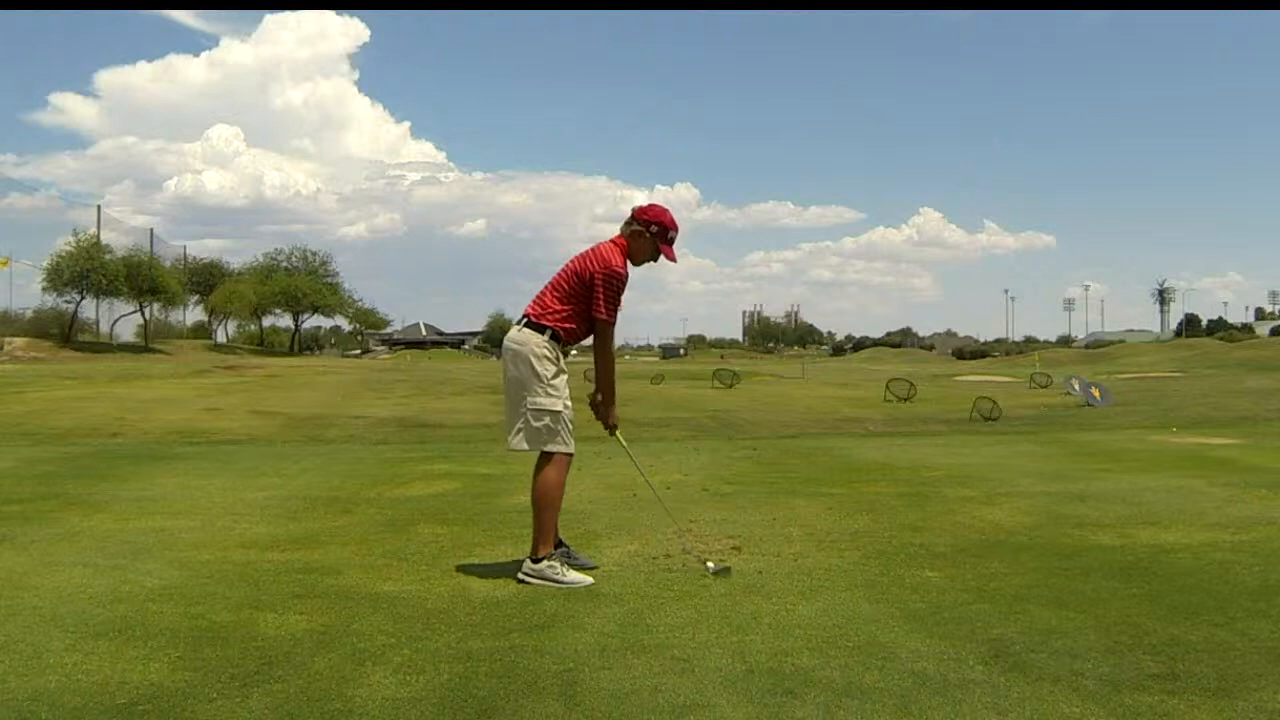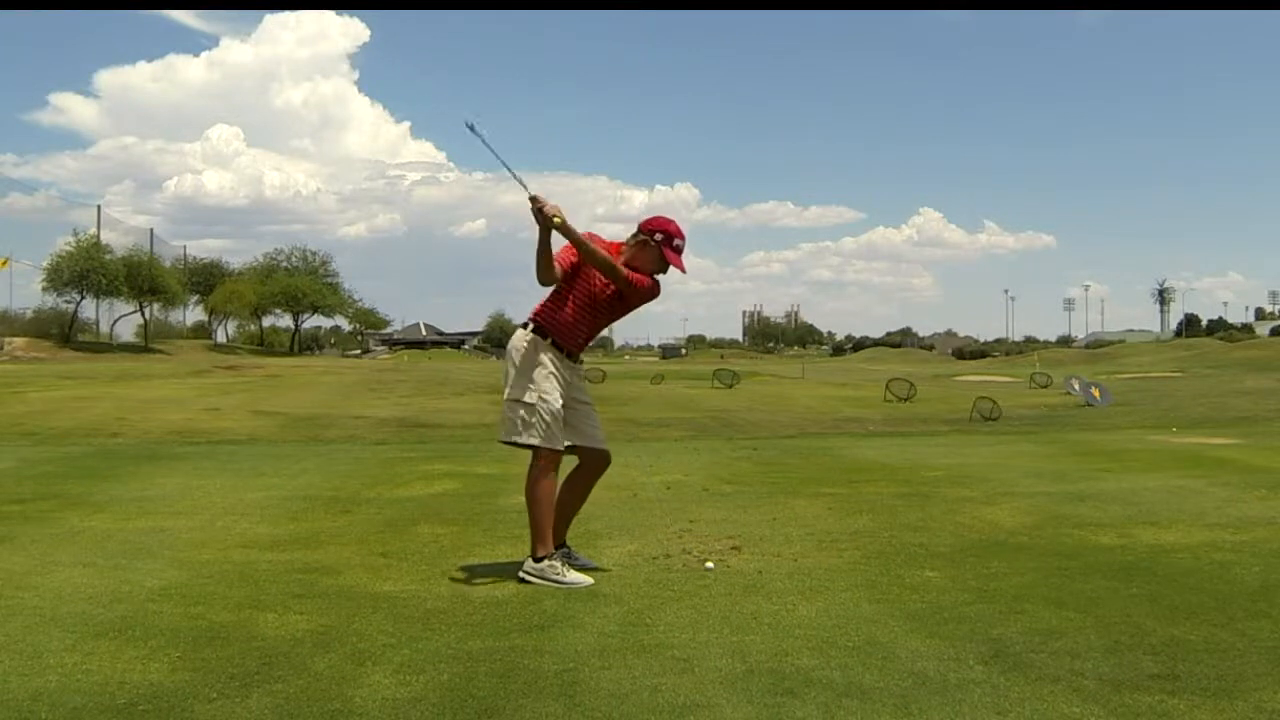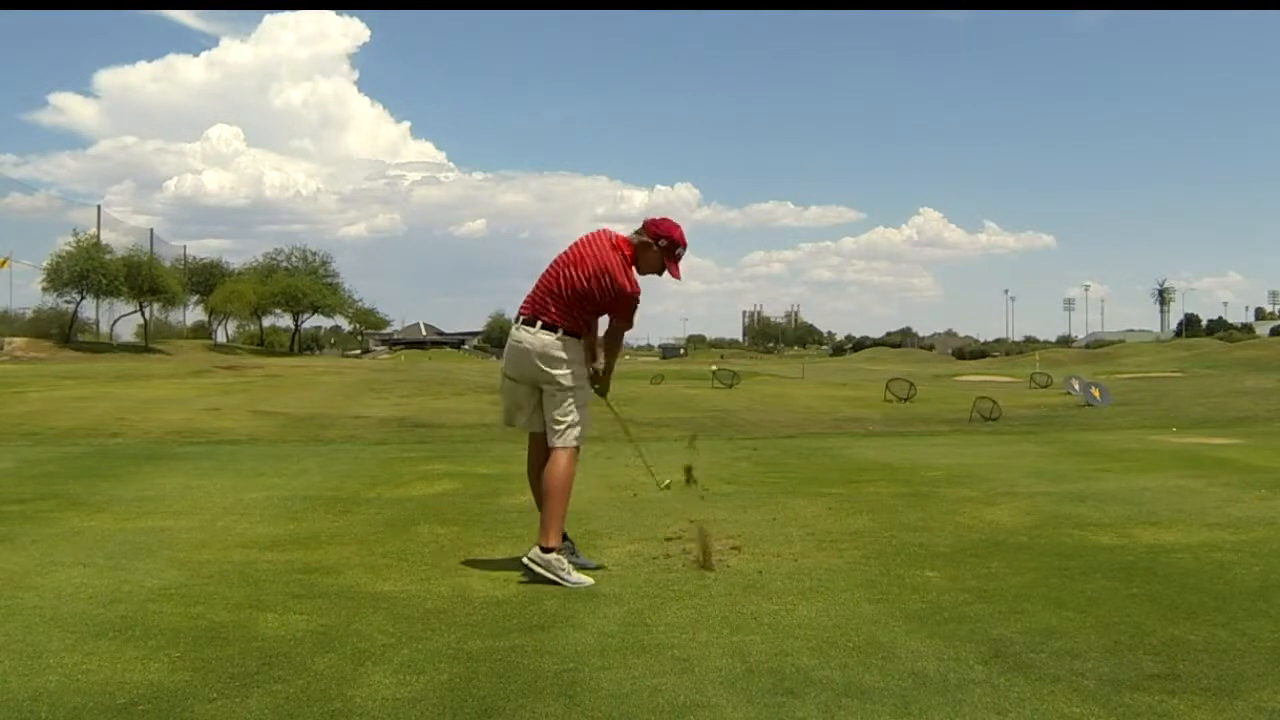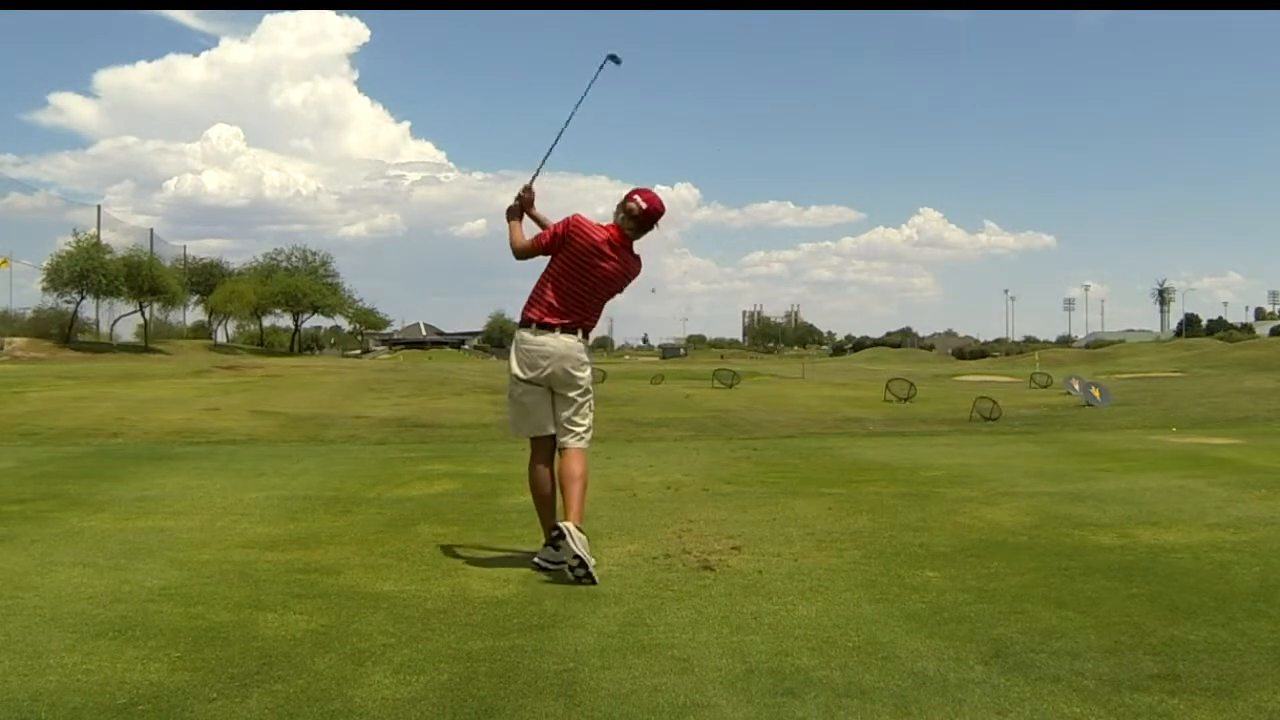
dt=0.5s
person 1, frame 1
left shoulder: (611, 262)
right shoulder: (611, 265)
left elbow: (604, 334)
right elbow: (603, 340)
left wrist: (602, 390)
right wrist: (608, 402)
left hip: (535, 347)
right hip: (537, 348)
left knee: (558, 449)
right knee: (555, 453)
left ankle: (551, 545)
right ankle: (539, 560)
person 1, frame 2
left shoulder: (647, 286)
right shoulder: (588, 245)
left elbow: (610, 271)
right elbow: (548, 277)
left wrist: (565, 227)
right wrist: (545, 229)
left hip: (568, 363)
right hip: (535, 347)
left knee: (597, 457)
right knee: (548, 450)
left ankle: (555, 544)
right ankle: (540, 559)
person 1, frame 3
left shoulder: (601, 237)
right shoulder: (627, 288)
right elbow: (615, 336)
left wrist: (595, 359)
right wrist: (606, 373)
left hip: (520, 337)
right hip: (557, 348)
left knee: (540, 440)
right knee: (564, 445)
left ankle: (553, 536)
right ankle: (548, 549)
person 1, frame 4
left shoulder: (578, 226)
right shoulder: (631, 266)
left elbow: (521, 250)
left wrist: (516, 217)
right wrist: (533, 213)
left hip: (530, 342)
right hip: (571, 349)
left knee: (541, 445)
right knee: (574, 444)
left ankle: (552, 544)
right ankle: (571, 527)
